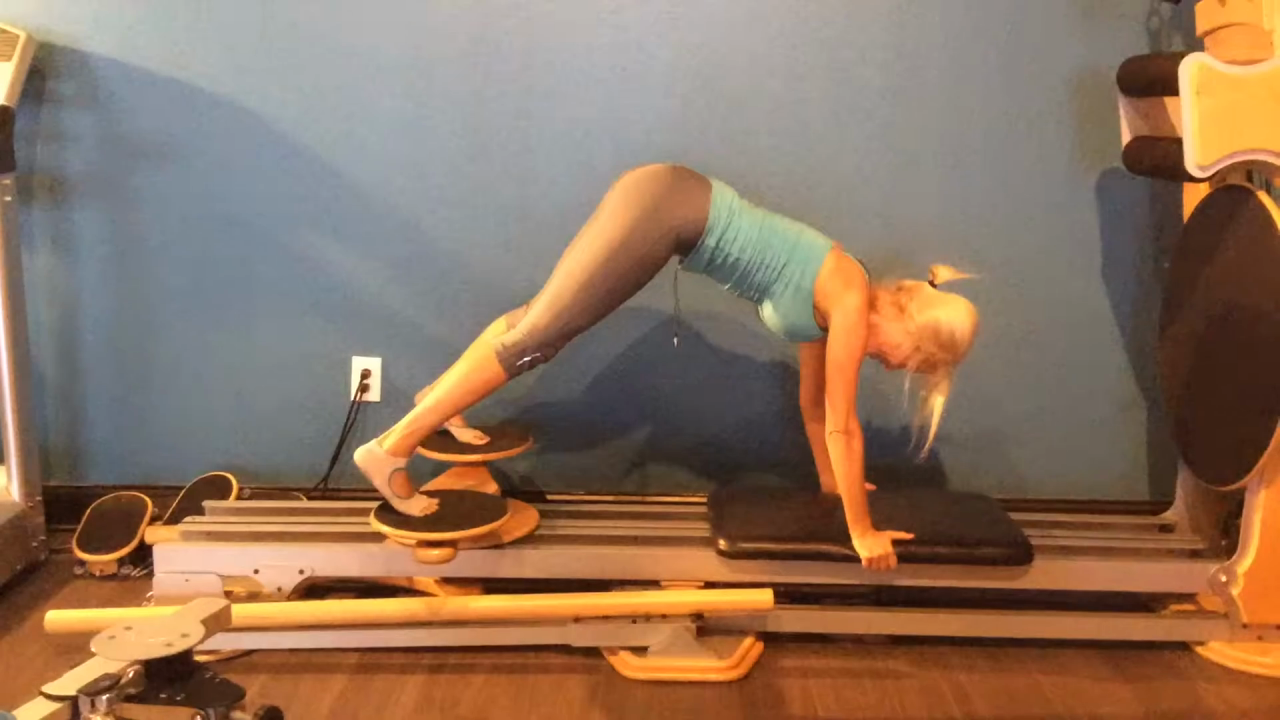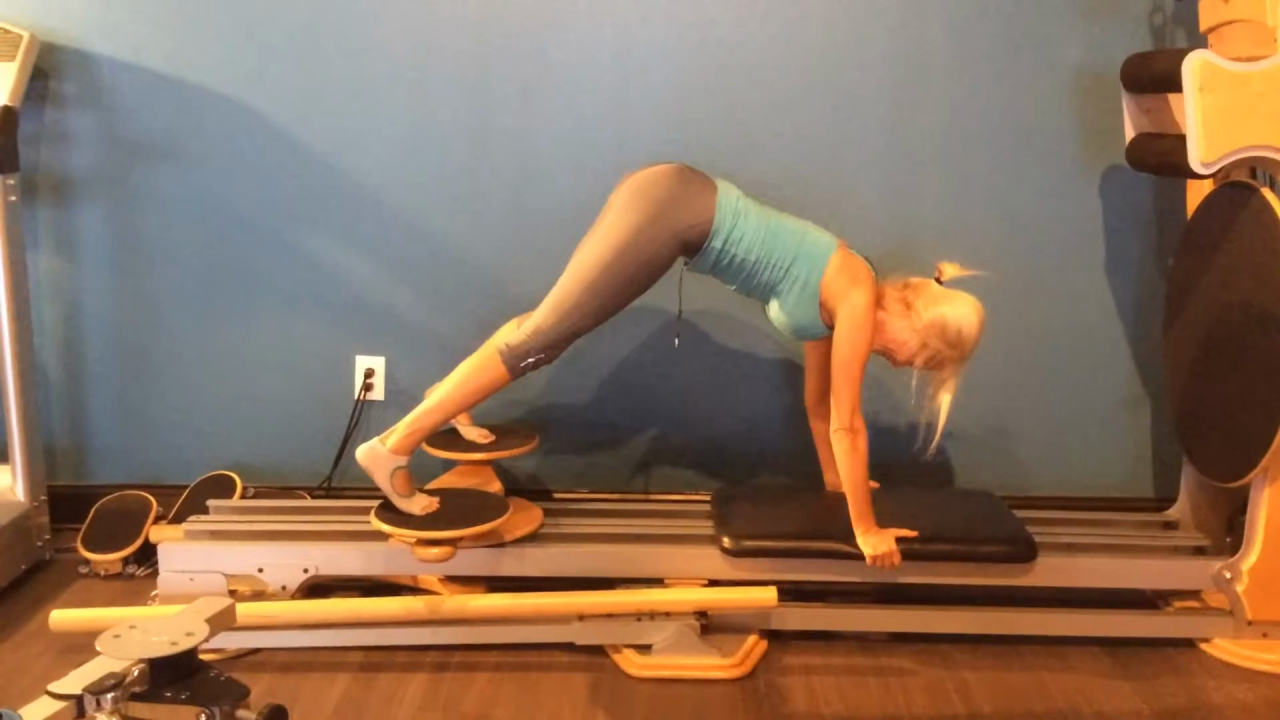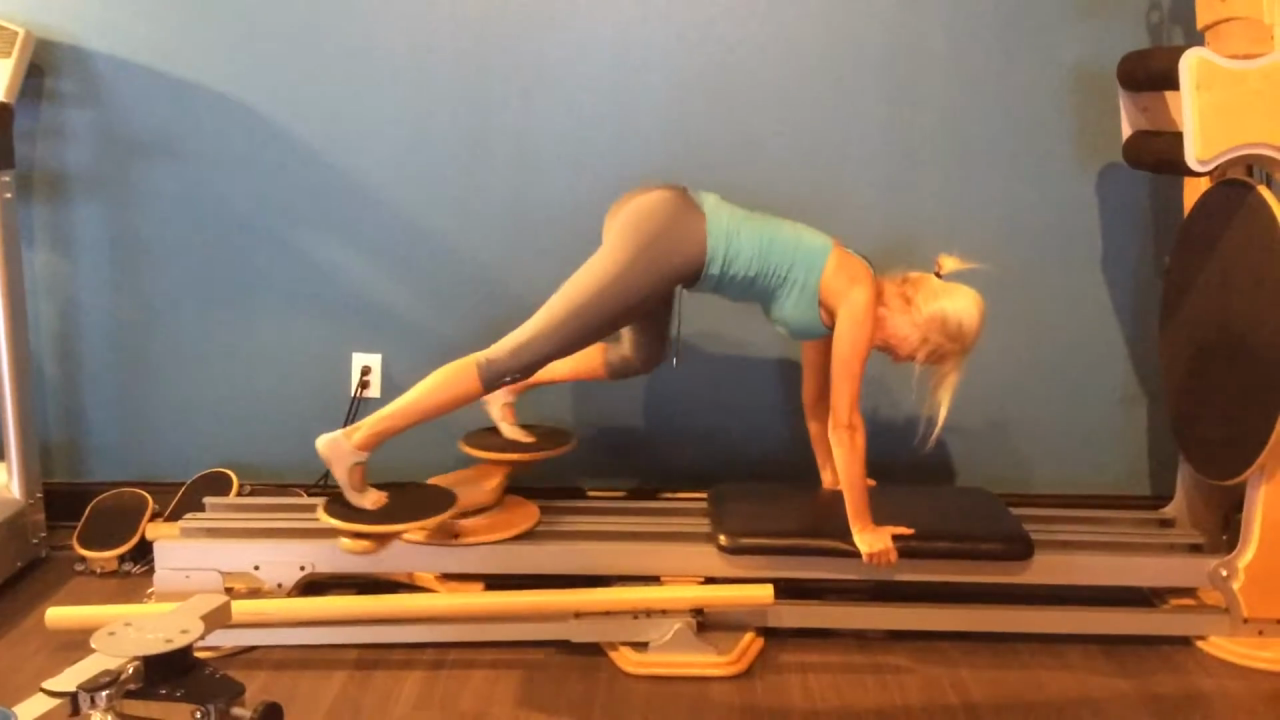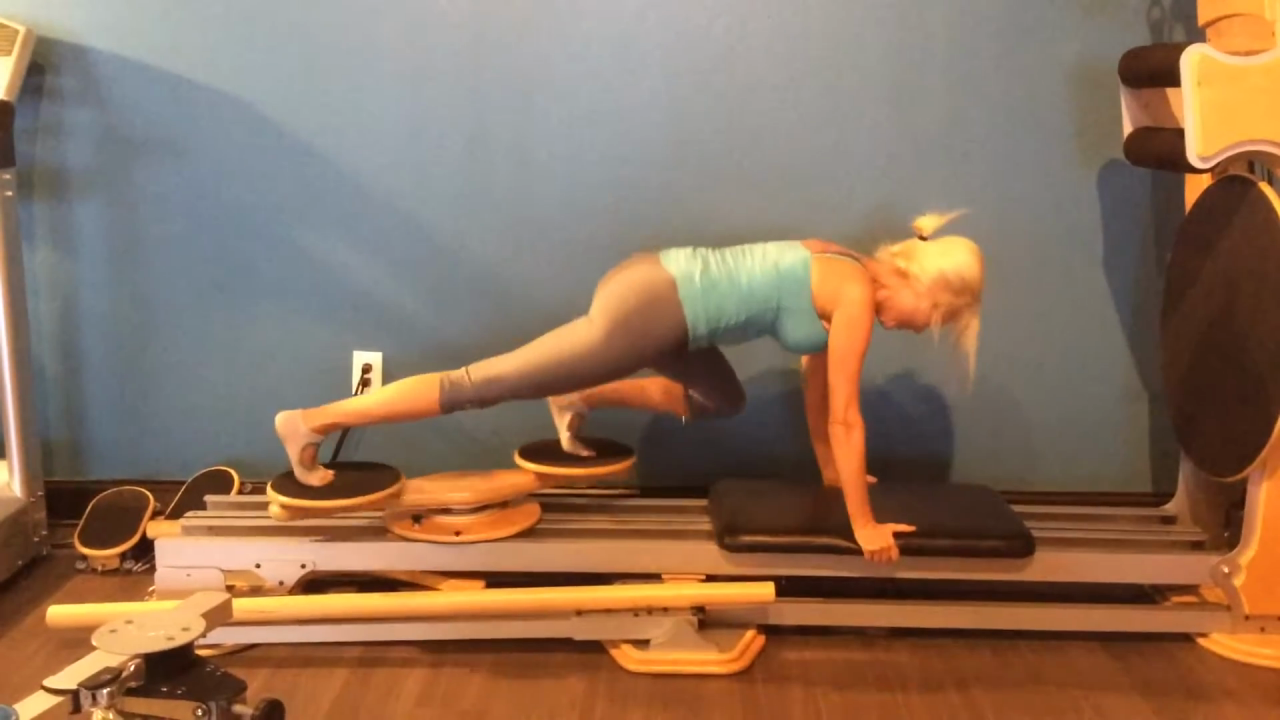
dt=0.5s
person 1, frame 1
left shoulder: (830, 305)
right shoulder: (852, 301)
left elbow: (813, 406)
right elbow: (841, 425)
left wrist: (832, 484)
right wrist: (862, 530)
left hip: (666, 205)
right hip: (664, 206)
left knee: (541, 314)
right knee: (537, 336)
left ankle: (440, 395)
right ankle: (391, 447)
person 1, frame 2
left shoulder: (834, 302)
right shoulder: (859, 299)
left elbow: (818, 404)
right elbow: (846, 424)
left wrist: (834, 482)
right wrist: (866, 529)
left hip: (669, 202)
right hip: (671, 208)
left knee: (552, 320)
right knee: (545, 338)
left ankle: (449, 395)
right ankle: (394, 446)
person 1, frame 3
left shoulder: (835, 296)
right shoulder: (861, 295)
left elbow: (816, 401)
right elbow: (844, 420)
left wrist: (831, 477)
right wrist: (862, 526)
left hip: (666, 219)
right hip: (667, 235)
left knee: (641, 355)
right knee: (518, 354)
left ankle: (509, 394)
right ankle: (353, 441)
person 1, frame 4
left shoulder: (840, 273)
right shoulder: (857, 293)
left elbow: (817, 388)
right elbow: (843, 418)
left wrist: (832, 475)
right wrist: (864, 524)
left hip: (656, 281)
right hip: (647, 309)
left knee: (722, 400)
right knee: (484, 385)
left ankle: (579, 397)
right ankle: (311, 420)
